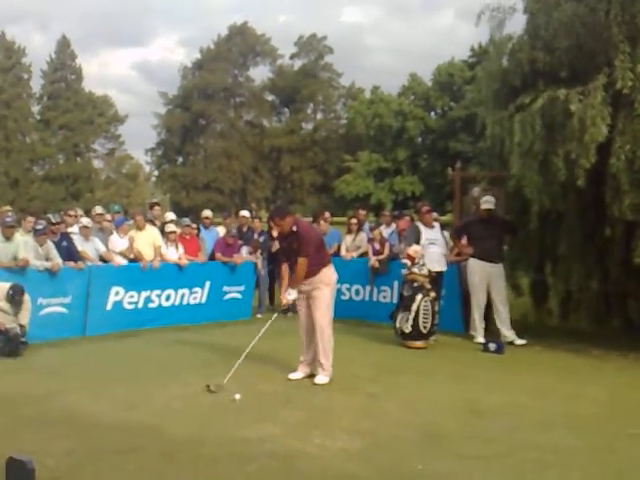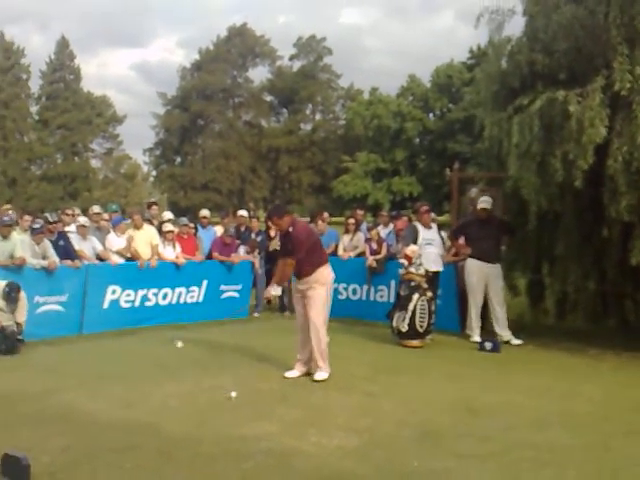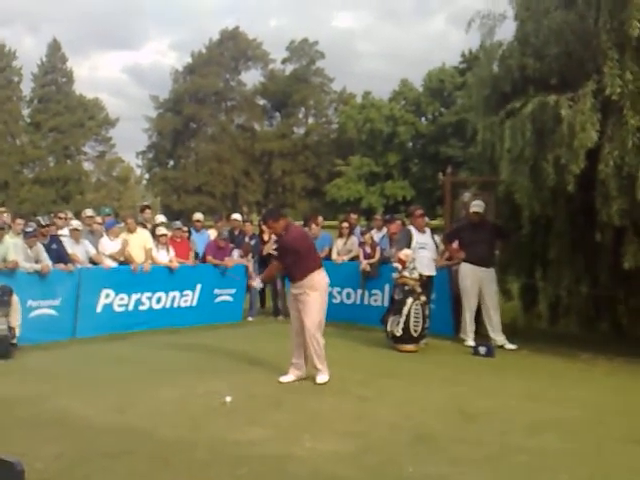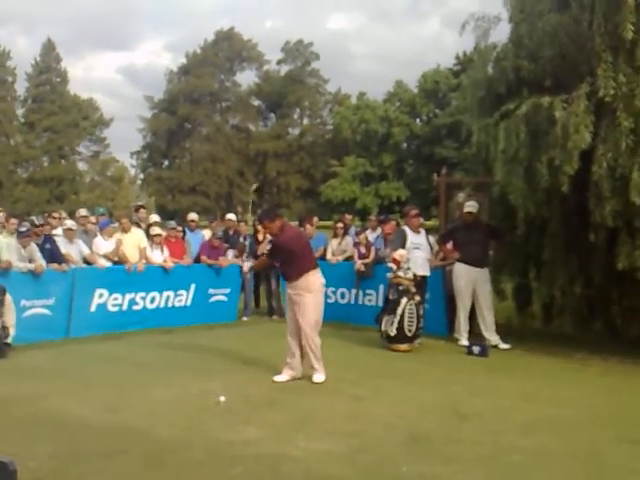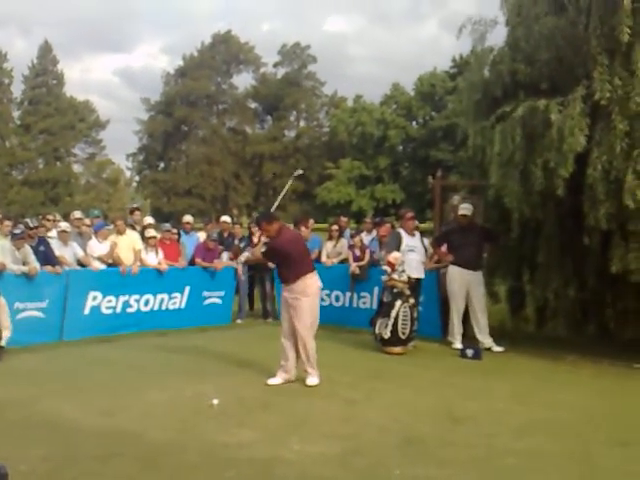
dt=0.1s
person 1, frame 1
left shoulder: (305, 230)
right shoulder: (283, 237)
left elbow: (302, 262)
right elbow: (285, 264)
left wrist: (292, 289)
right wrist: (283, 291)
left hip: (321, 277)
right hip: (302, 281)
left knee: (321, 323)
right knee: (305, 325)
left ankle: (324, 370)
right ankle: (306, 366)
person 1, frame 2
left shoulder: (300, 232)
right shoulder: (287, 233)
left elbow: (290, 263)
right elbow: (283, 260)
left wrist: (276, 285)
right wrist: (275, 283)
left hip: (319, 278)
right hip: (302, 280)
left knee: (316, 322)
right knee: (302, 324)
left ankle: (322, 366)
right ankle: (303, 365)
person 1, frame 3
left shoulder: (291, 237)
right shoulder: (285, 235)
left elbow: (277, 266)
right elbow: (279, 263)
left wrist: (261, 279)
right wrist: (264, 278)
left hip: (313, 282)
right hip: (296, 283)
left knee: (311, 327)
right knee: (297, 329)
left ankle: (321, 369)
right ankle: (297, 369)
person 1, frame 4
left shoulder: (284, 240)
right shoulder: (286, 233)
left elbow: (267, 260)
right elbow: (273, 258)
left wrist: (252, 266)
left hip: (308, 283)
right hip: (293, 284)
left knee: (307, 328)
right knee: (292, 329)
left ankle: (318, 369)
right ankle: (293, 369)
person 1, frame 5
left shoulder: (281, 243)
right shoulder: (284, 236)
left elbow: (263, 258)
left wrist: (251, 253)
left hip: (305, 286)
right hip: (290, 287)
left knee: (303, 331)
right knee: (287, 332)
left ankle: (312, 372)
right ankle: (287, 372)
person 2, frame 1
left shoulder: (501, 222)
right shoulder: (471, 222)
left elbow: (512, 232)
right elbow: (455, 234)
left wrist: (503, 245)
right wrist: (464, 248)
left hip: (496, 264)
right hip: (477, 264)
left knee: (501, 300)
right knee: (478, 300)
left ankle: (508, 335)
right ankle: (478, 333)
person 2, frame 2
left shoulder: (499, 223)
right shoulder: (468, 223)
left elbow: (510, 232)
right elbow: (453, 235)
left wrist: (500, 245)
left hip: (494, 265)
right hip: (475, 264)
left knee: (498, 300)
right knee: (475, 299)
left ankle: (505, 334)
right ankle: (474, 333)
person 2, frame 3
left shoulder: (492, 227)
right shoulder: (462, 227)
left elbow: (503, 237)
right elbow: (446, 239)
left wrist: (494, 250)
right wrist: (456, 253)
left hip: (488, 269)
right hip: (469, 268)
left knee: (492, 304)
right knee: (469, 303)
left ankle: (499, 339)
right ankle: (468, 337)
person 2, frame 4
left shoulder: (486, 228)
right shoulder: (456, 228)
left elbow: (498, 237)
right elbow: (441, 240)
left wrist: (488, 250)
left hip: (482, 269)
right hip: (463, 268)
left knee: (486, 304)
right knee: (463, 303)
left ankle: (493, 338)
right ankle: (462, 336)
person 2, frame 5
left shoulder: (480, 230)
right shoulder: (451, 231)
left elbow: (492, 239)
right elbow: (435, 243)
left wrist: (482, 253)
right wrist: (444, 256)
left hip: (476, 272)
right hip: (457, 271)
left knee: (479, 307)
right knee: (456, 306)
left ankle: (486, 341)
right ankle: (456, 340)
